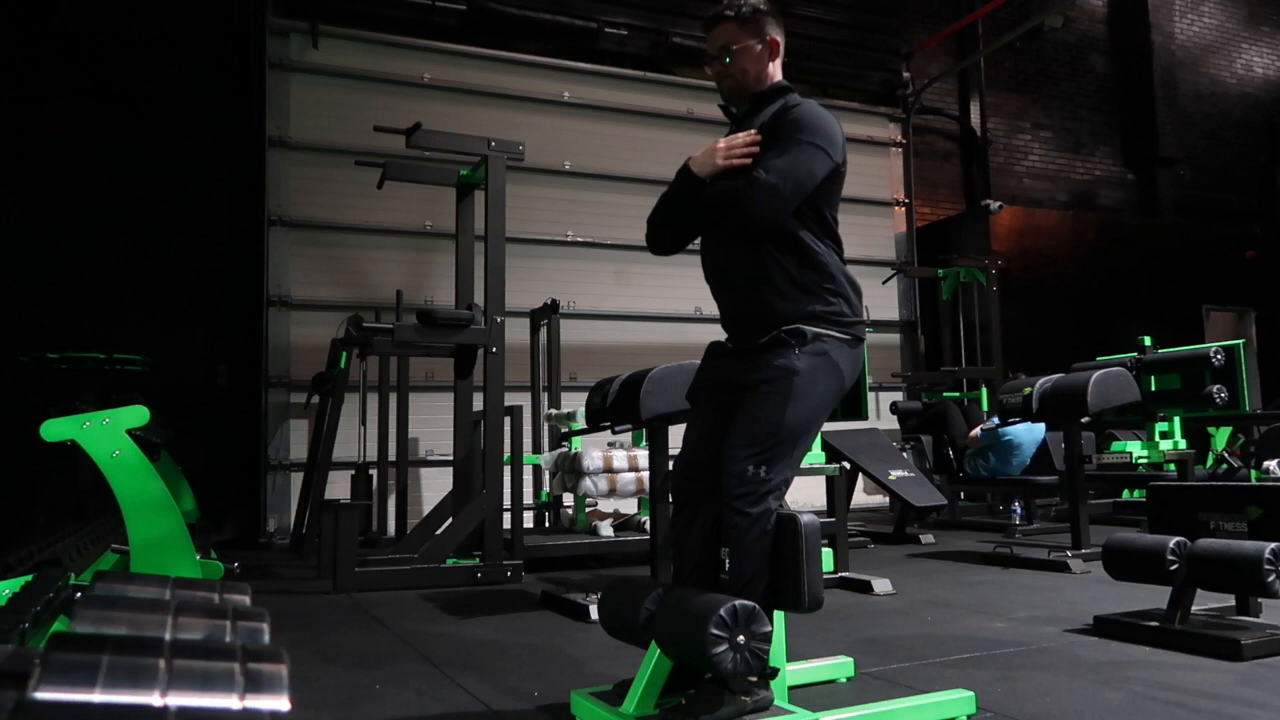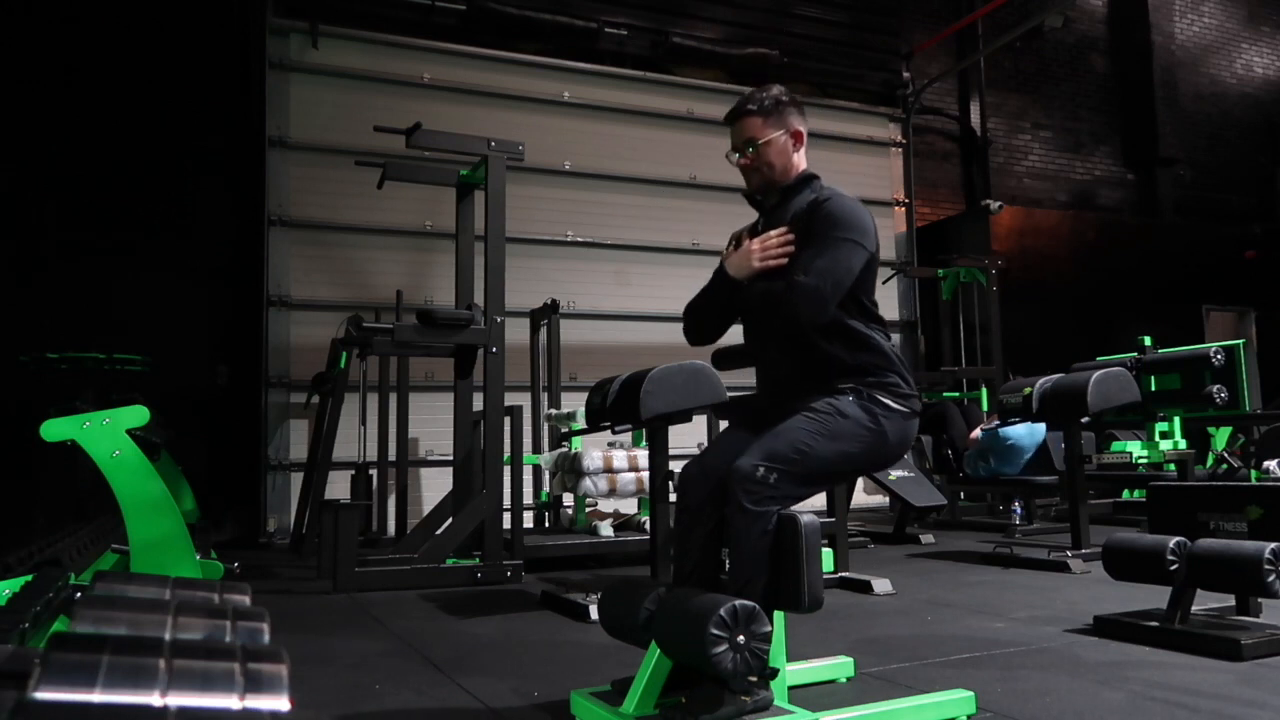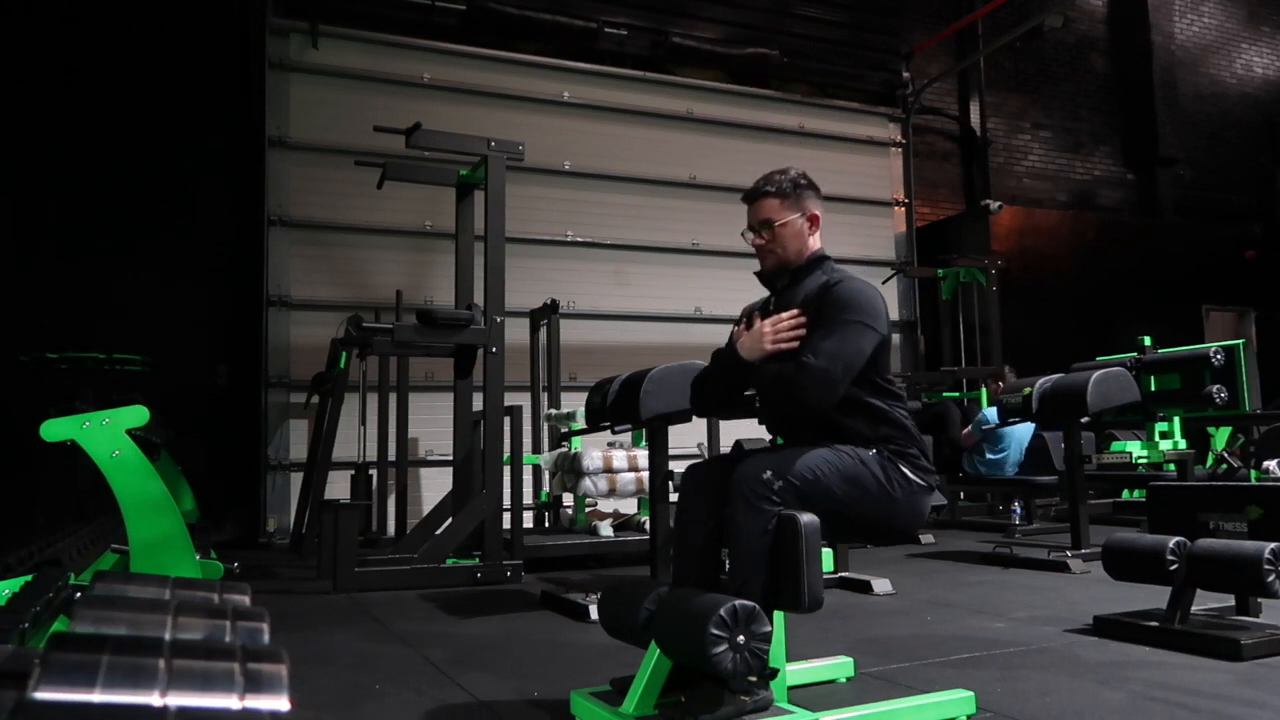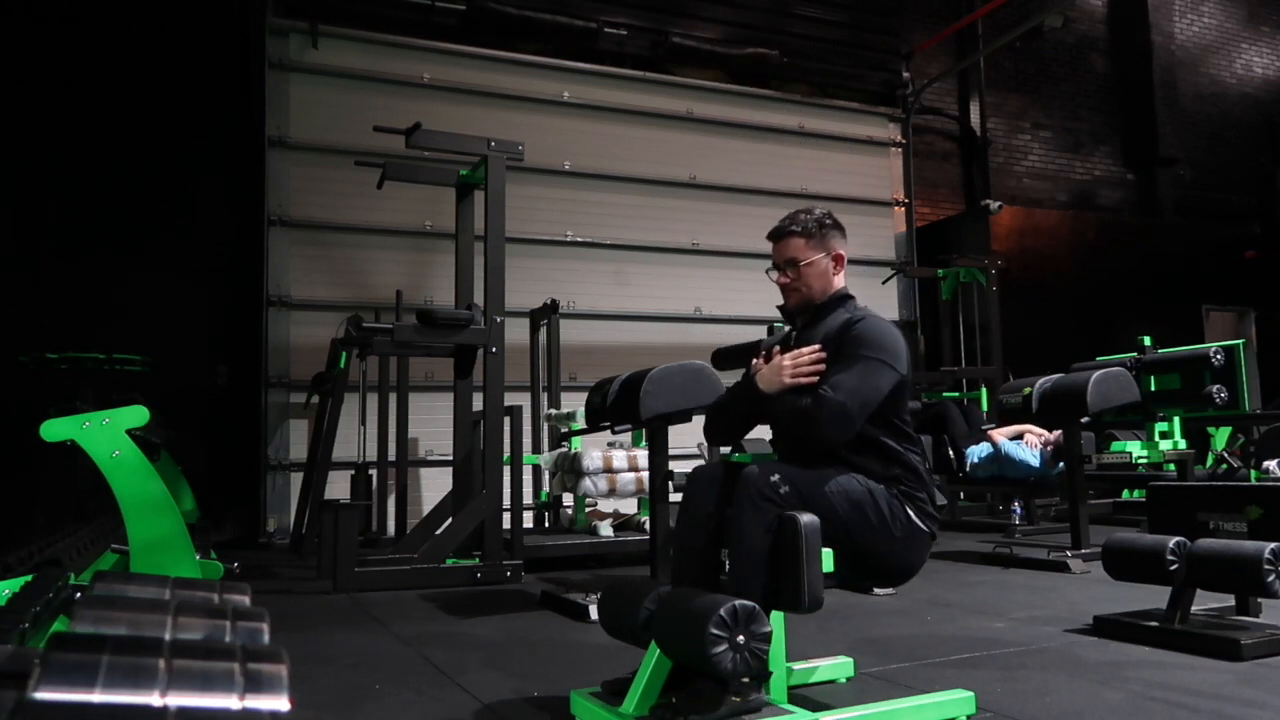
dt=1s
person 1, frame 1
left shoulder: (806, 124)
right shoulder: (725, 140)
left elbow: (761, 201)
right elbow: (662, 235)
left wrist: (708, 186)
right wrist: (696, 173)
left hip: (810, 338)
right hip: (746, 340)
left knee: (748, 484)
right knee: (695, 481)
person 1, frame 2
left shoulder: (837, 214)
right shoulder: (752, 234)
left elbow: (803, 304)
right elbow: (698, 328)
left wrist: (745, 286)
right wrist: (733, 274)
left hip: (867, 403)
right hip: (793, 399)
left knee: (753, 477)
right knee: (700, 482)
person 1, frame 3
left shoulder: (849, 296)
right shoulder: (765, 308)
left elbow: (813, 385)
right elbow: (704, 398)
left wrist: (753, 371)
right wrist: (742, 353)
left hip: (887, 473)
right hip: (820, 474)
left knee: (760, 479)
right knee: (702, 487)
person 1, frame 4
left shoulder: (870, 334)
right shoulder: (786, 344)
left elbow: (827, 421)
right elbow: (719, 430)
left wrist: (770, 396)
right wrist: (759, 386)
left hip: (894, 520)
right hip: (823, 505)
left knee: (762, 483)
right knee: (708, 483)
left ankle: (743, 673)
